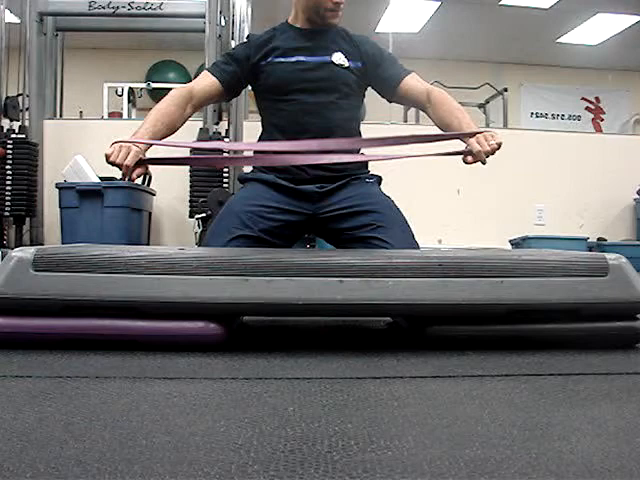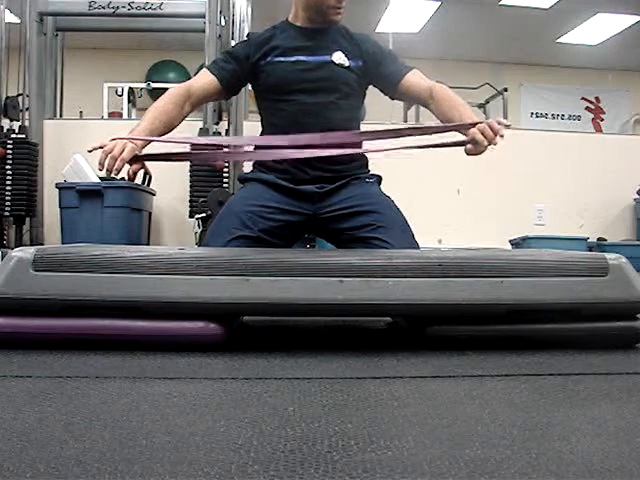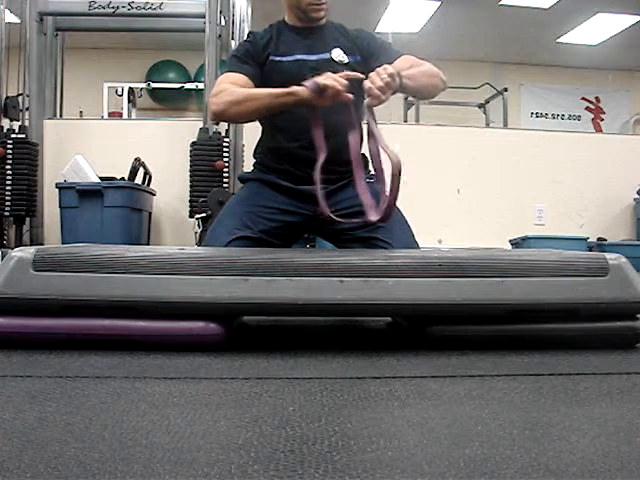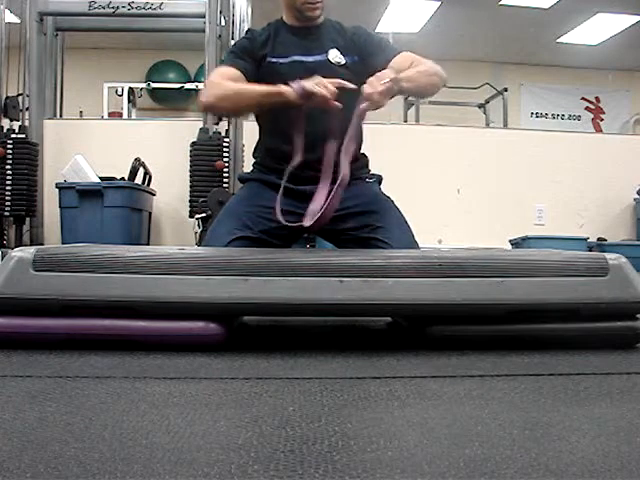
dt=0.7s
person 1, frame 1
left shoulder: (361, 50)
right shoulder: (259, 48)
left elbow: (427, 95)
right elbow: (189, 96)
left wrist: (473, 134)
right wrist: (139, 142)
left hip: (349, 186)
right hip: (273, 185)
person 1, frame 2
left shoulder: (361, 48)
right shoulder: (259, 46)
left elbow: (429, 91)
right elbow: (188, 94)
left wrist: (471, 125)
right wrist: (136, 139)
left hip: (349, 186)
right hip: (273, 185)
person 1, frame 3
left shoulder: (358, 41)
right shoulder: (258, 45)
left elbow: (435, 79)
right elbow: (220, 104)
left wrist: (397, 78)
right wrist: (302, 93)
left hip: (347, 185)
right hip: (274, 185)
person 1, frame 4
left shoulder: (356, 40)
right shoulder: (257, 43)
left elbow: (433, 75)
right elbow: (212, 97)
left wrist: (395, 81)
right wrist: (290, 92)
left hip: (348, 183)
right hip: (274, 184)
